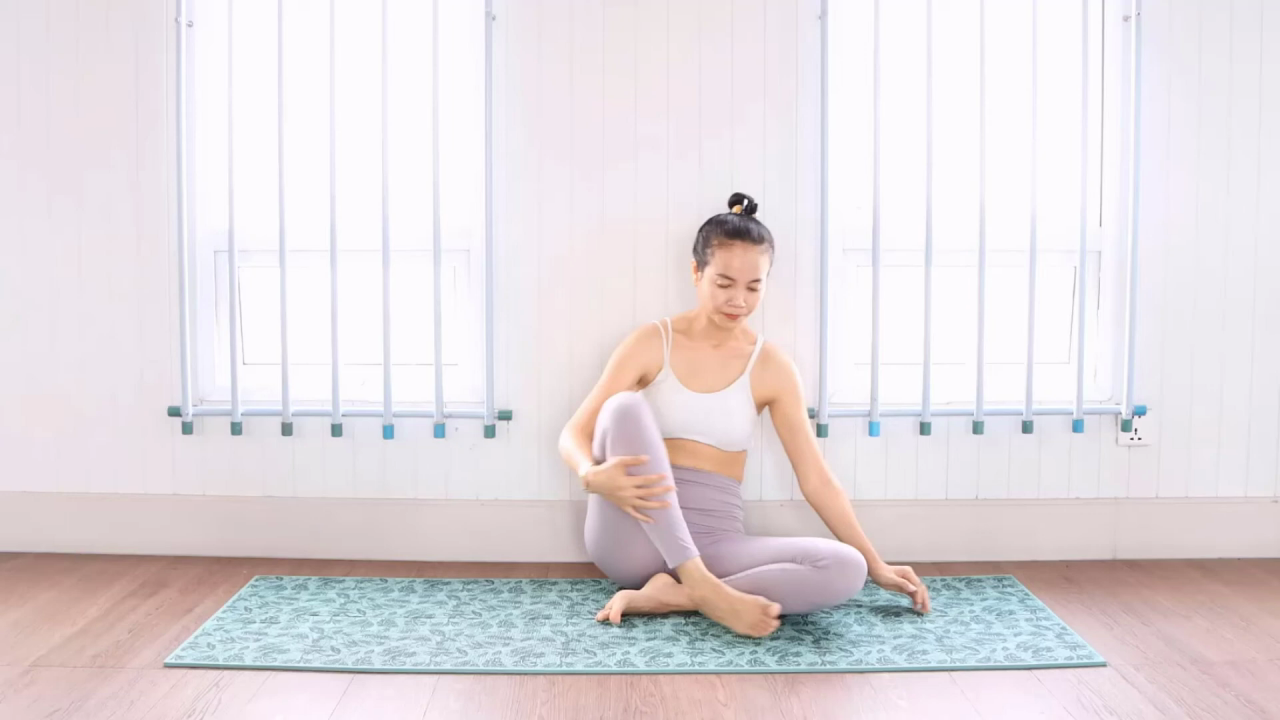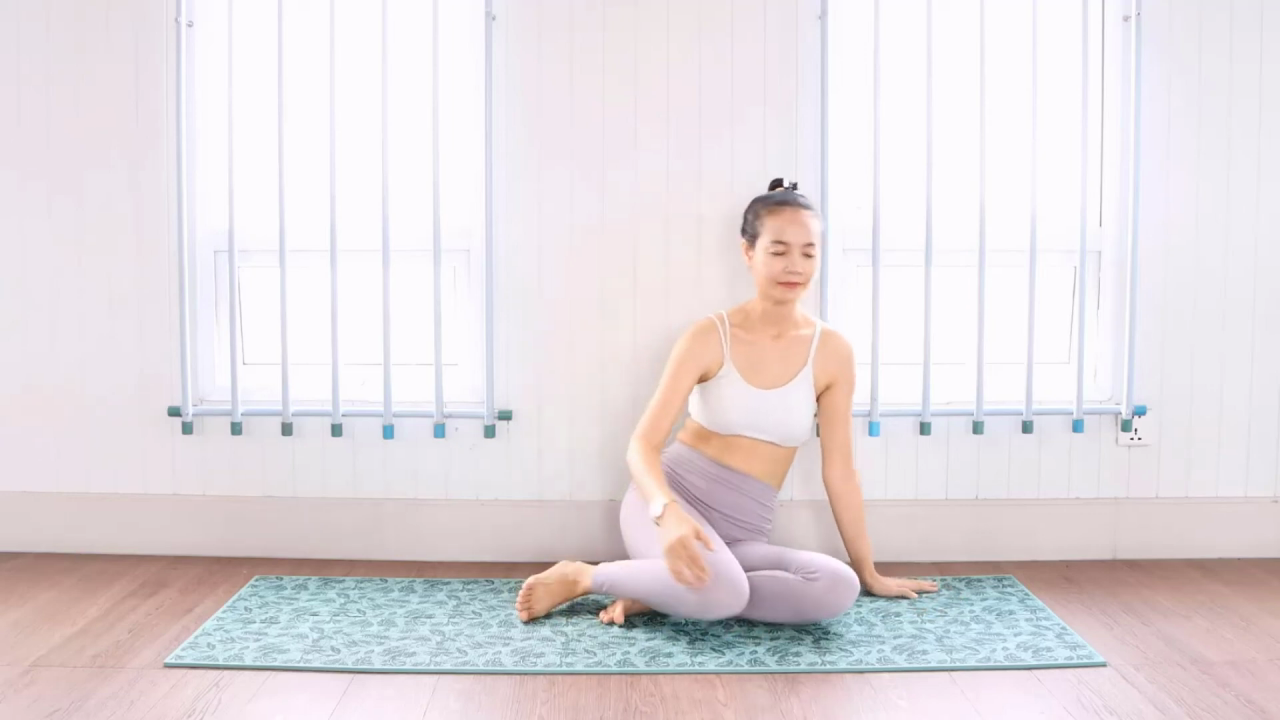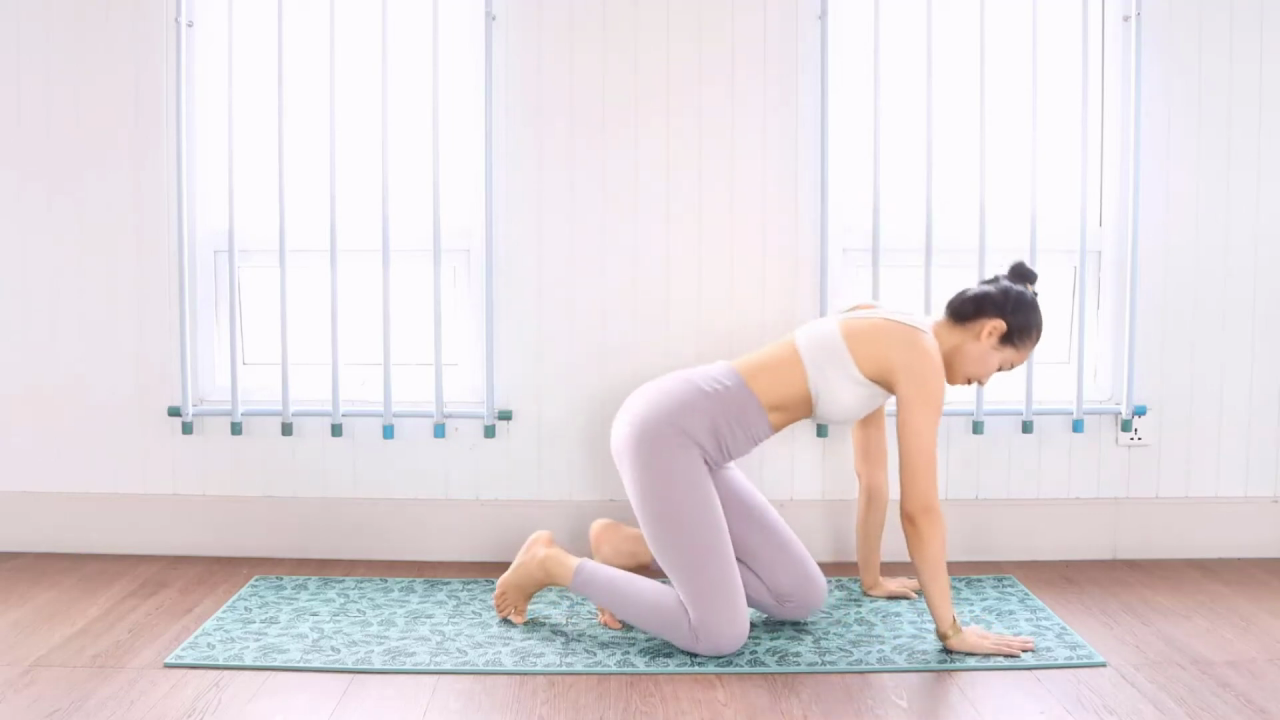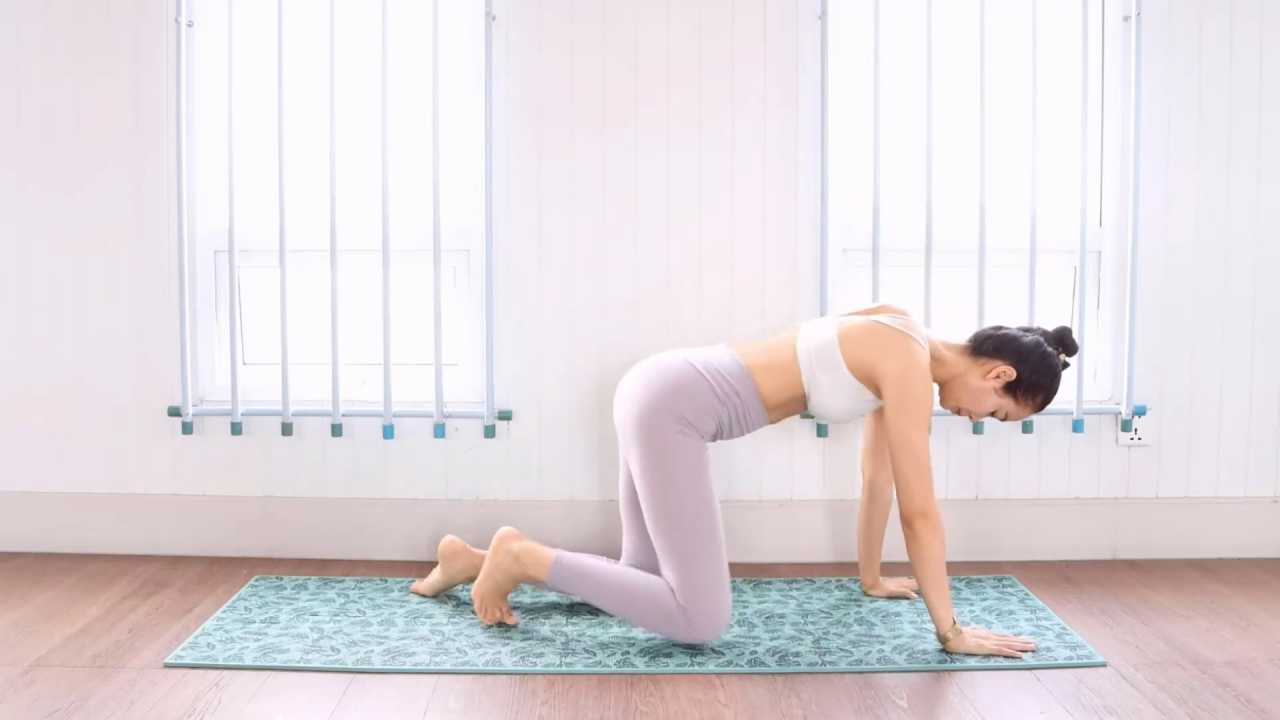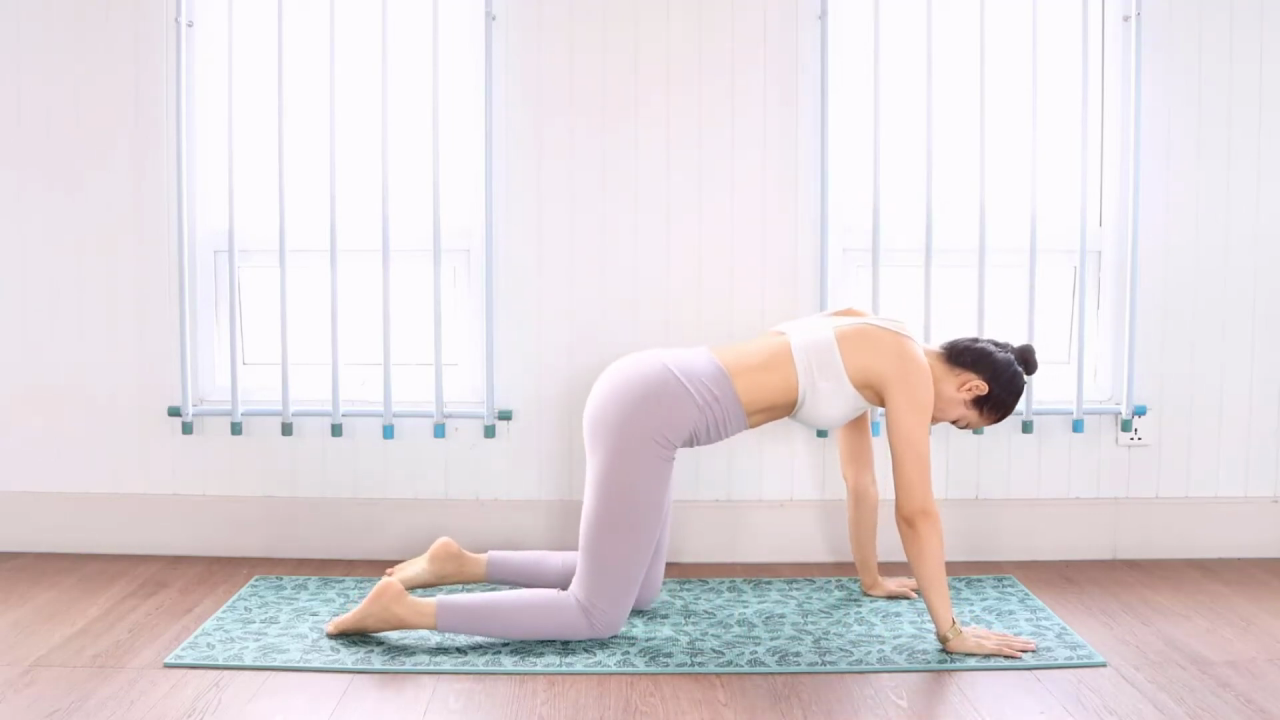
dt=1s
person 1, frame 1
left shoulder: (771, 367)
right shoulder: (650, 344)
left elbow: (816, 479)
right elbow: (572, 435)
left wrist: (875, 565)
right wrist: (595, 476)
left hip: (712, 541)
right hip: (630, 535)
left knee: (844, 571)
right knee: (625, 407)
left ankle: (673, 594)
right ankle: (702, 589)
person 1, frame 2
left shoulder: (833, 352)
right shoulder: (709, 337)
left elbow: (839, 473)
right elbow: (643, 445)
left wrist: (868, 572)
right wrist: (667, 513)
left hip: (740, 534)
right hip: (671, 502)
left knee: (838, 589)
right knee: (719, 591)
left ankle: (661, 587)
right ankle: (583, 578)
person 1, frame 3
left shoulder: (881, 344)
right shoulder: (920, 354)
left elbow: (872, 478)
right elbow: (919, 506)
left wrist: (872, 577)
right wrist: (950, 627)
left hip: (684, 429)
right hip: (664, 428)
left knee: (805, 598)
right knee: (720, 633)
left ankle: (634, 547)
right ankle: (552, 562)
person 1, frame 4
left shoulder: (900, 352)
right shoulder: (909, 363)
left elbow: (879, 475)
right elbow: (919, 509)
left wrist: (871, 578)
right wrist: (951, 629)
left hip: (666, 397)
right hip: (668, 405)
left knee: (657, 591)
right knee: (700, 620)
left ankle: (469, 560)
right ankle: (522, 556)
person 1, frame 5
left shoulder: (869, 353)
right shoulder: (910, 369)
left elbow: (860, 478)
right elbow: (917, 511)
left wrist: (872, 578)
right wrist: (951, 629)
left hip: (642, 389)
right hip: (649, 412)
left knee: (640, 589)
right knee: (597, 616)
left ankle: (460, 564)
right ankle: (401, 608)
